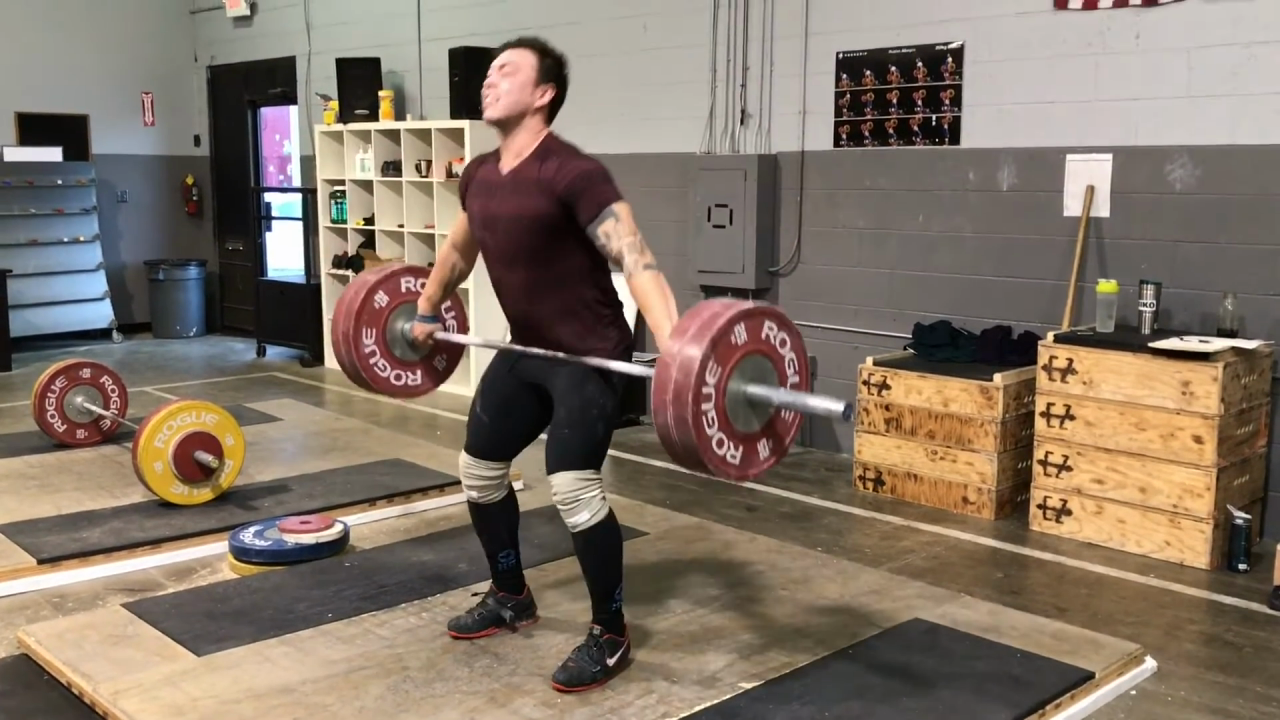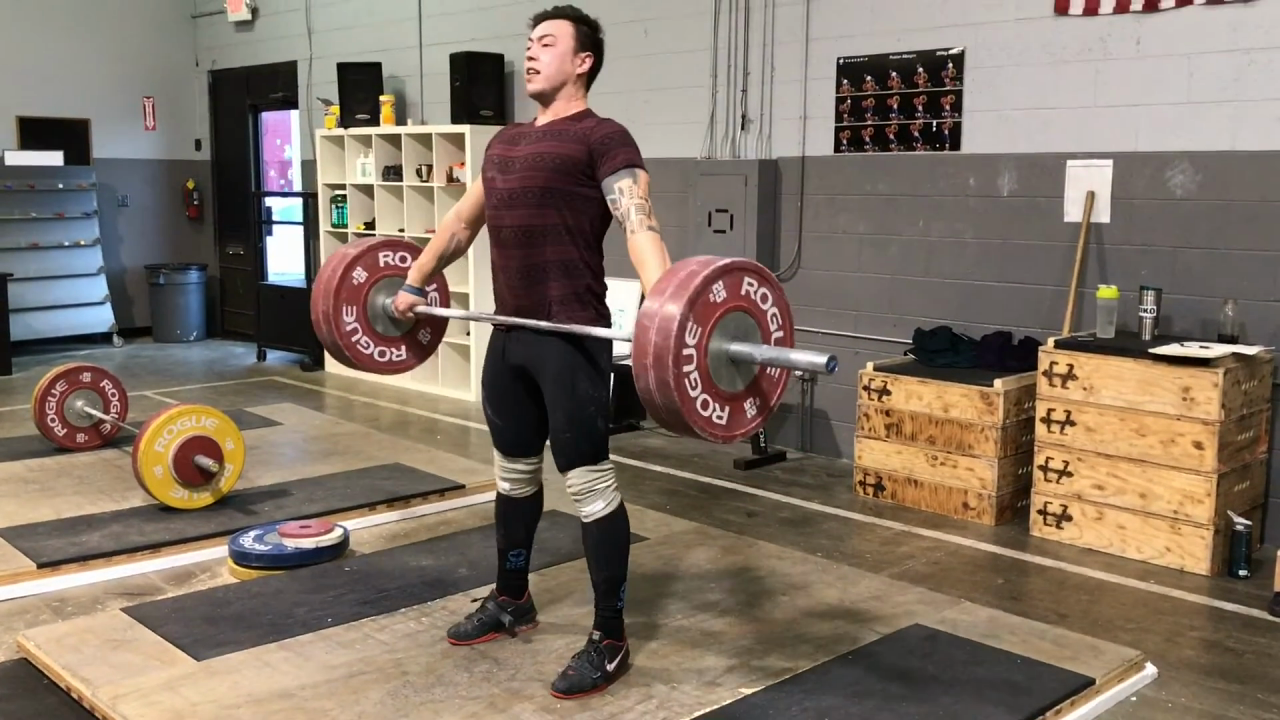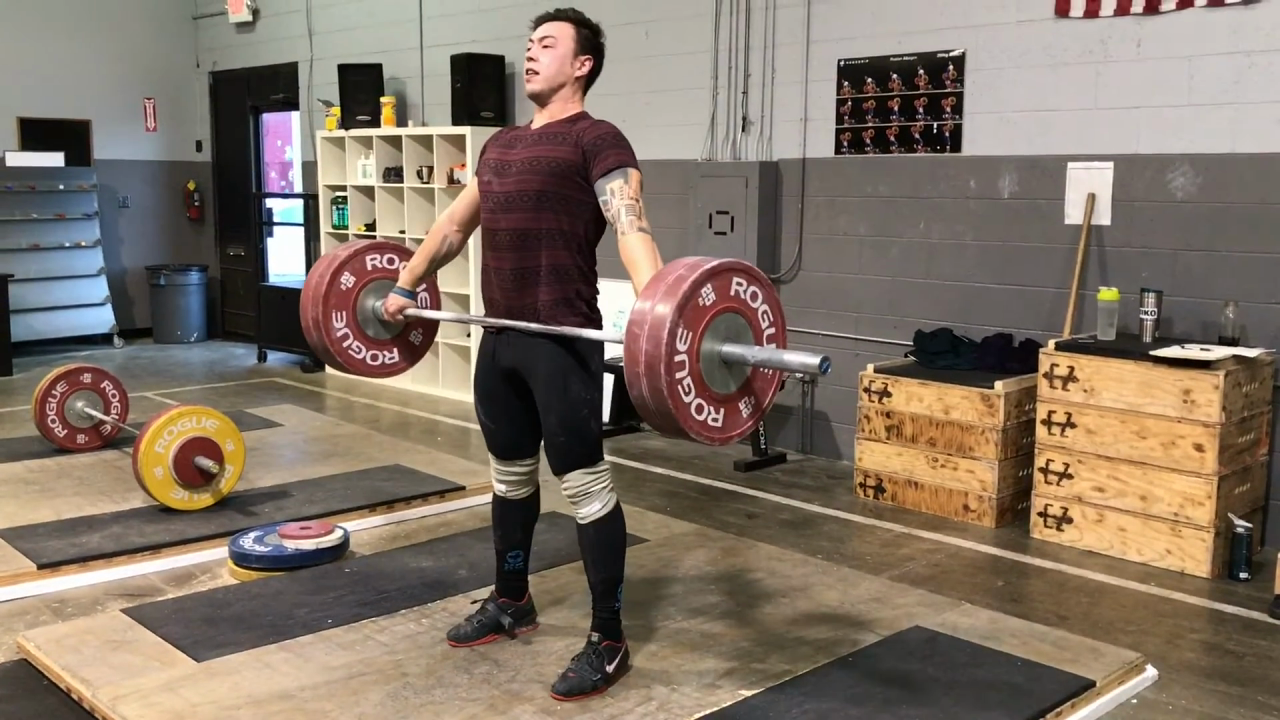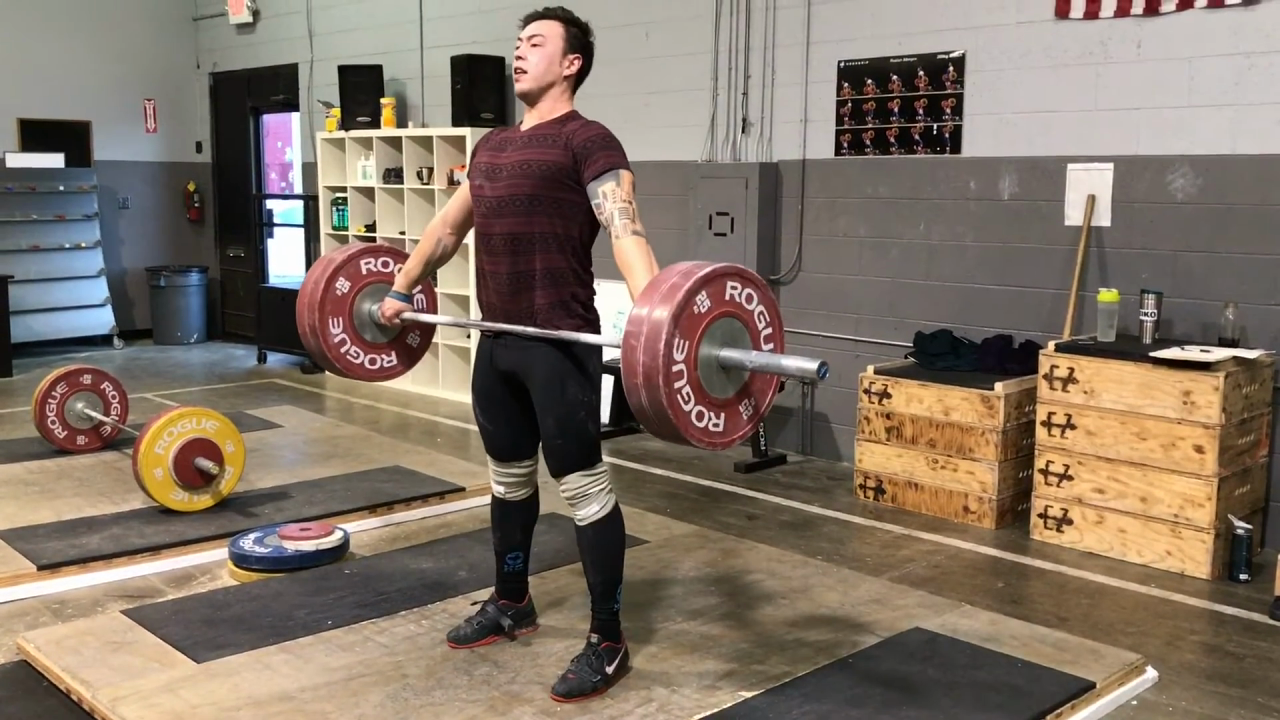
dt=0.3s
person 1, frame 1
left shoulder: (573, 173)
right shoulder: (479, 173)
left elbow: (635, 262)
right elbow: (457, 250)
left wrist: (675, 350)
right wrist: (427, 310)
left hip: (588, 356)
right hip: (524, 350)
left knee: (573, 487)
right knee: (479, 469)
left ankle: (610, 635)
right ankle: (509, 595)
person 1, frame 2
left shoulder: (602, 137)
right shoulder: (506, 142)
left elbow: (638, 225)
right elbow: (462, 221)
right wrist: (414, 283)
left hip: (570, 336)
right hip: (510, 333)
left knee: (586, 482)
right knee: (514, 472)
left ankle: (609, 639)
right ankle: (510, 599)
person 1, frame 3
left shoulder: (596, 139)
right shoulder: (501, 144)
left elbow: (631, 225)
right elbow: (454, 222)
right wrist: (405, 284)
left hip: (562, 339)
right hip: (500, 336)
left knee: (584, 484)
right knee: (509, 474)
left ankle: (607, 640)
right ankle: (510, 601)
person 1, frame 4
left shoulder: (587, 141)
right shoulder: (492, 145)
left elbow: (624, 229)
right elbow: (448, 226)
right wrist: (401, 288)
left hip: (559, 343)
right hip: (497, 340)
left knee: (582, 487)
right knee: (508, 476)
left ankle: (607, 641)
right ankle: (511, 602)
